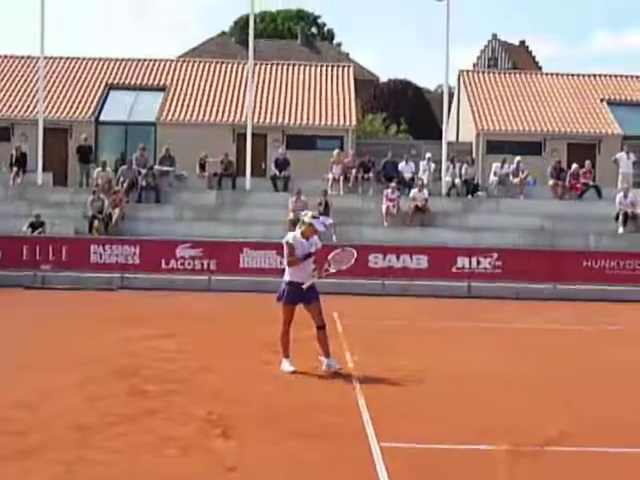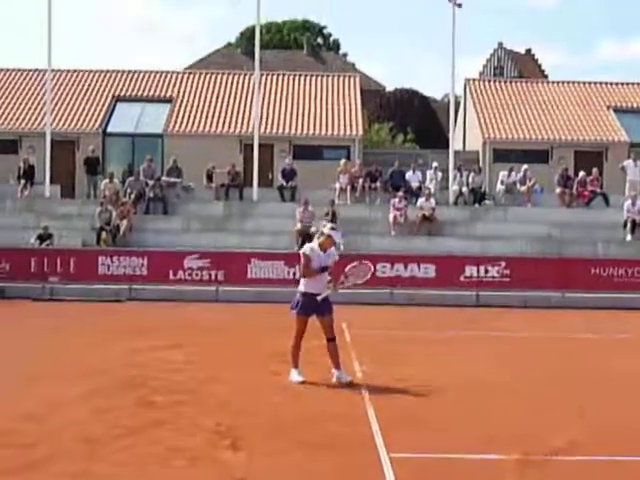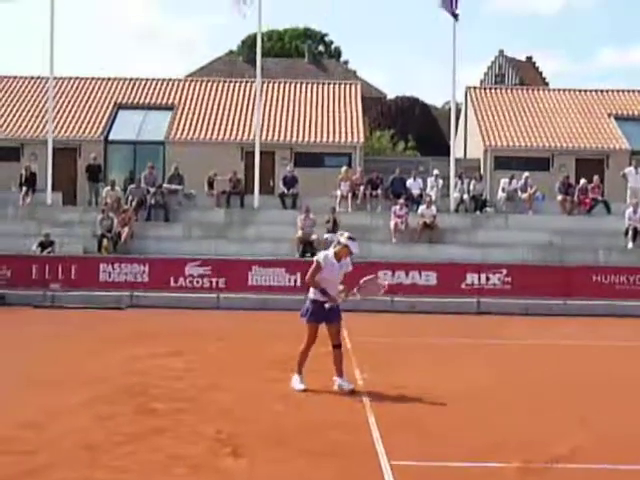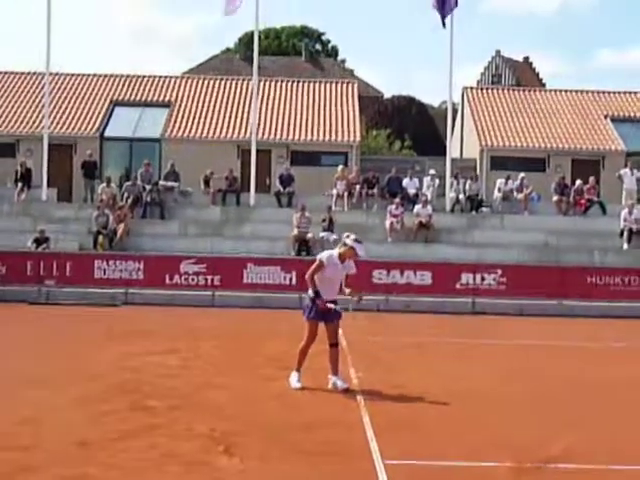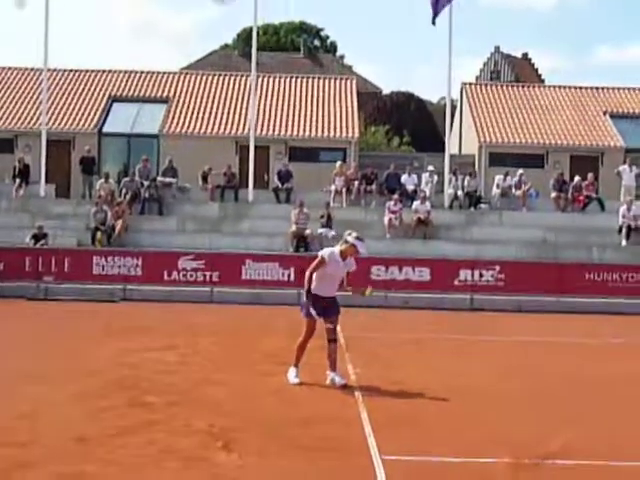
dt=0.2s
person 1, frame 1
left shoulder: (314, 241)
right shoulder: (291, 238)
right elbow: (290, 262)
left wrist: (317, 269)
right wrist: (309, 255)
left hip: (308, 286)
right hip: (291, 286)
left knee: (320, 322)
right knee: (286, 324)
left ankle: (327, 359)
right ankle: (285, 360)
person 1, frame 2
left shoulder: (331, 253)
right shoulder: (309, 249)
right elbow: (304, 273)
left wrist: (333, 281)
right wrist: (324, 268)
left hip: (322, 297)
right hip: (306, 296)
left knee: (331, 335)
right knee: (299, 335)
left ankle: (337, 371)
right ankle: (295, 370)
person 1, frame 3
left shoulder: (345, 263)
right shoulder: (323, 257)
right elbow: (309, 279)
left wrist: (343, 290)
right wrist: (326, 294)
left hip: (332, 305)
right hip: (316, 303)
left knee: (337, 342)
right knee: (310, 341)
left ankle: (339, 379)
right ankle: (297, 376)
person 1, frame 4
left shoulder: (349, 265)
right shoulder: (326, 257)
left elbow: (341, 285)
right elbow: (309, 276)
left wrist: (349, 292)
right wrist: (317, 296)
left hip: (331, 303)
right hip: (316, 301)
left knee: (334, 341)
right knee: (310, 338)
left ankle: (334, 378)
right ankle: (296, 373)
person 1, frame 5
left shoulder: (349, 262)
right shoulder: (328, 254)
left elbow: (342, 283)
right elbow: (309, 273)
left wrist: (357, 290)
right wrist: (308, 294)
left hip: (331, 300)
right hip: (315, 298)
left knee: (332, 337)
right knee: (308, 334)
left ankle: (332, 373)
right ankle: (294, 369)
